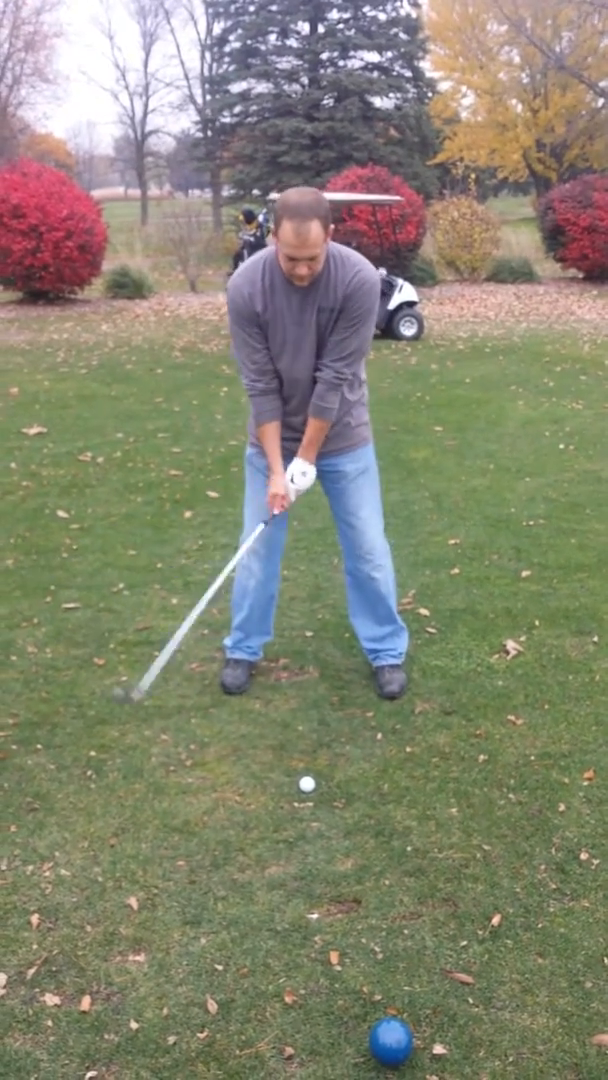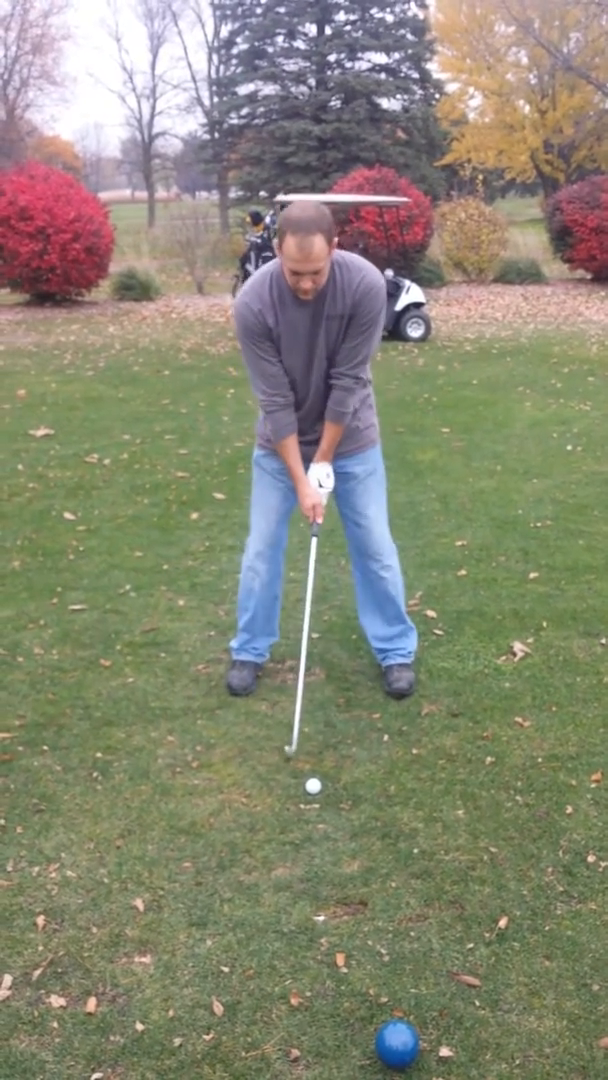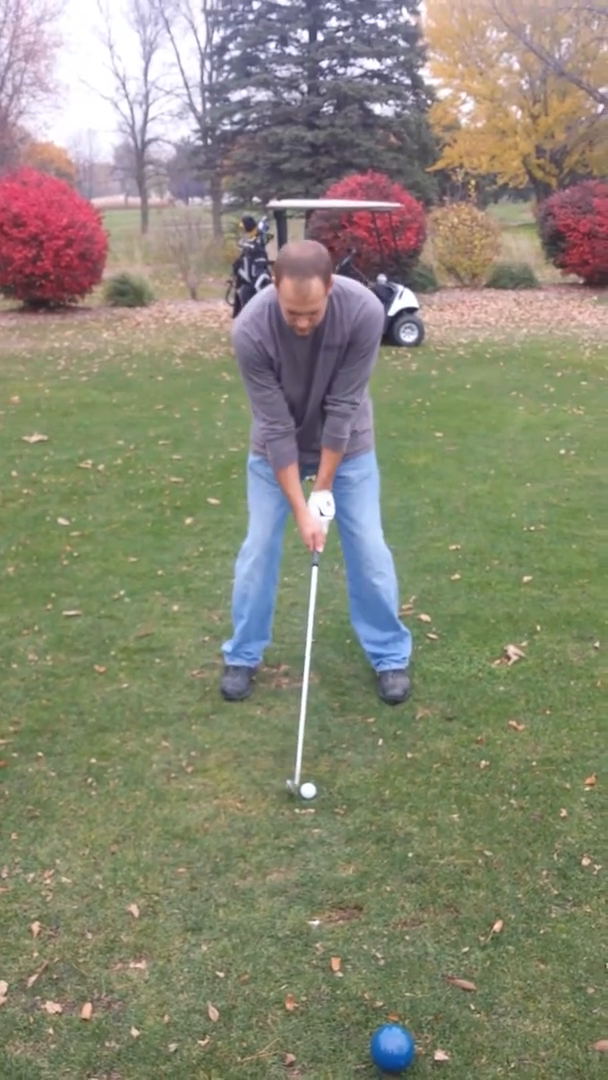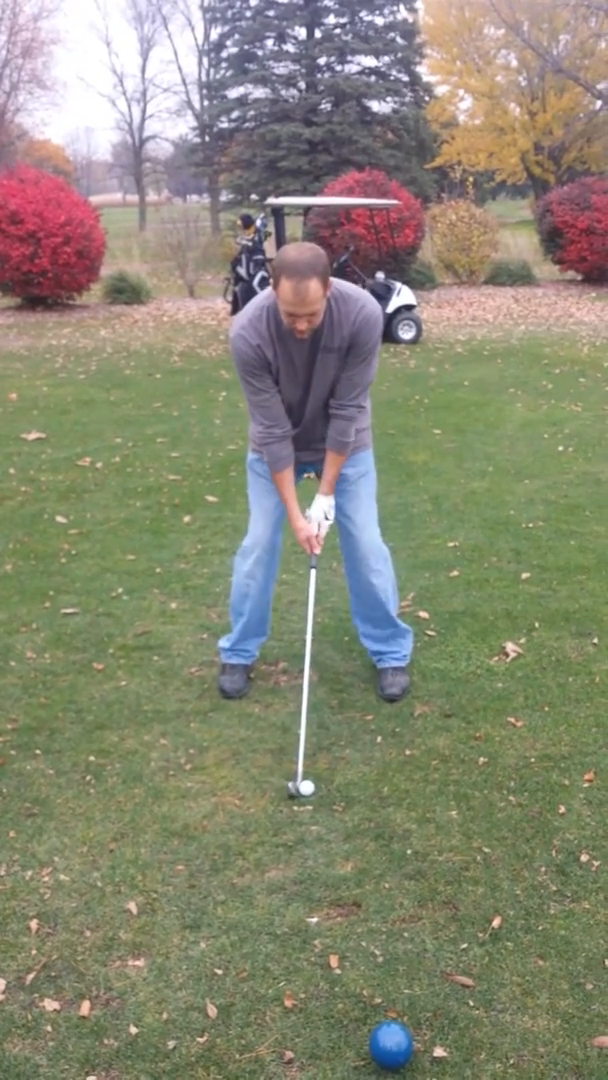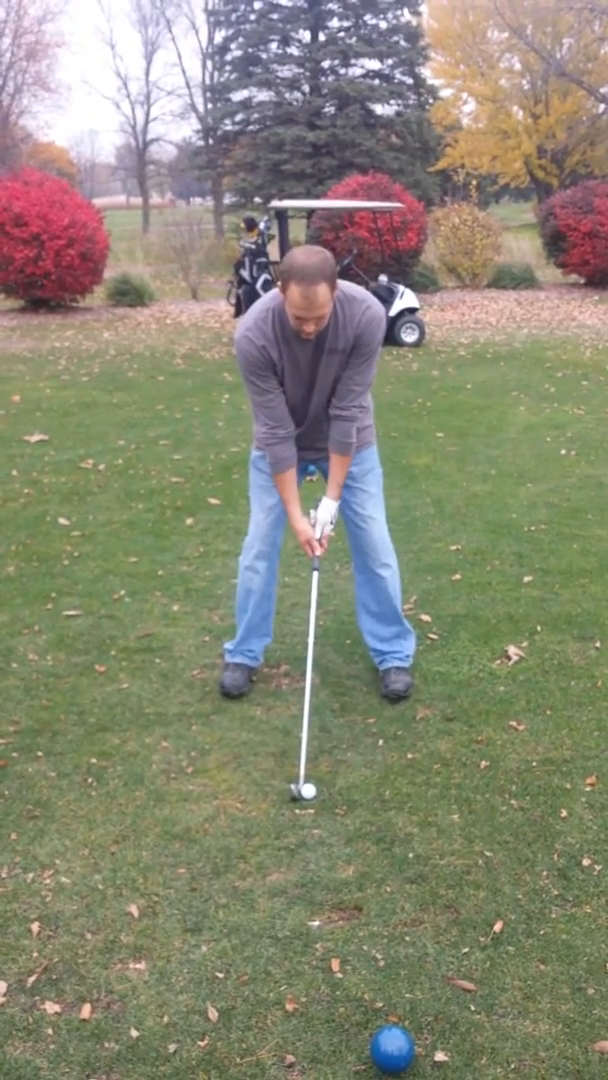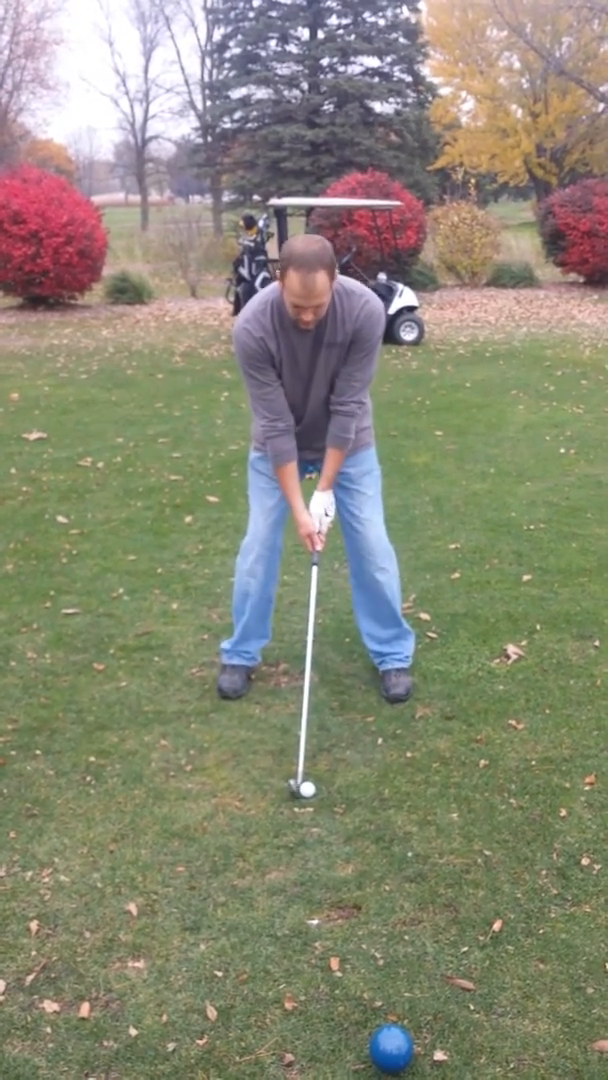
dt=0.4s
person 1, frame 1
left shoulder: (360, 280)
right shoulder: (245, 288)
left elbow: (335, 378)
right elbow: (259, 386)
left wrist: (306, 459)
right wrist: (275, 469)
left hip: (343, 436)
right hip: (273, 436)
left knee: (367, 546)
right knee: (260, 543)
left ankle: (386, 651)
right ankle: (243, 649)
person 1, frame 2
left shoulder: (366, 285)
right shoulder: (252, 302)
left elbow: (348, 382)
right elbow: (274, 399)
left wrist: (324, 461)
right wrist: (300, 480)
left hip: (350, 436)
right hip: (280, 439)
left knee: (374, 543)
right knee: (264, 543)
left ankle: (395, 650)
right ankle: (249, 650)
person 1, frame 3
left shoulder: (364, 311)
right shoulder: (250, 329)
left elbow: (343, 406)
right elbow: (275, 425)
left wrist: (324, 488)
right wrist: (300, 509)
left hip: (346, 444)
right hip: (276, 448)
left knee: (367, 547)
right knee: (260, 546)
left ankle: (390, 655)
right ankle: (242, 655)
person 1, frame 4
left shoulder: (363, 314)
right shoulder: (247, 333)
left elbow: (348, 409)
right elbow: (271, 429)
left wrist: (326, 493)
right wrist: (294, 514)
left hip: (344, 443)
right hip: (275, 447)
left knee: (365, 546)
right knee: (259, 544)
left ankle: (391, 652)
right ankle: (238, 652)
person 1, frame 5
left shoulder: (367, 315)
right shoulder: (253, 334)
left elbow: (347, 411)
right elbow: (275, 430)
left wrist: (333, 498)
right wrist: (294, 515)
left hip: (348, 441)
right hip: (278, 445)
left knee: (374, 542)
right knee: (260, 542)
left ankle: (394, 655)
right ankle: (243, 653)
person 1, frame 6
left shoulder: (365, 310)
right shoulder: (252, 327)
left elbow: (348, 406)
right elbow: (275, 424)
left wrist: (325, 488)
right wrist: (297, 508)
left hip: (347, 444)
right hip: (277, 447)
left knee: (371, 545)
right knee: (259, 545)
left ankle: (393, 654)
right ankle: (240, 653)
